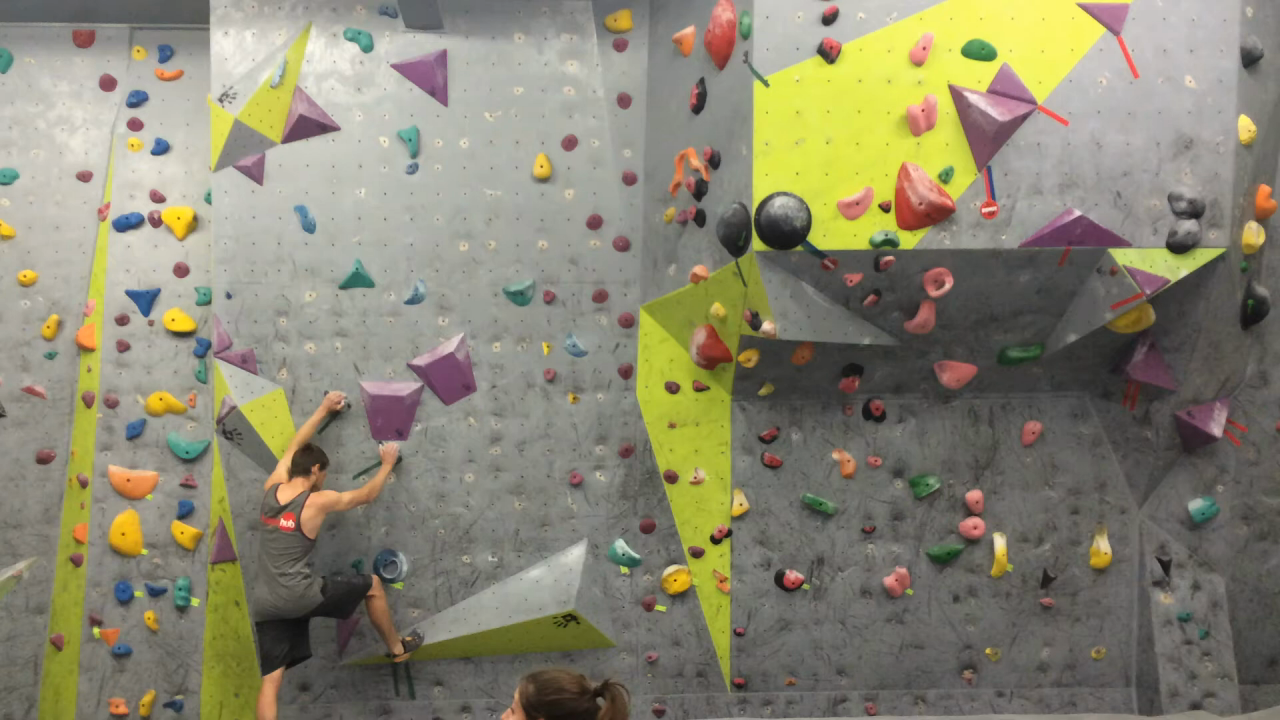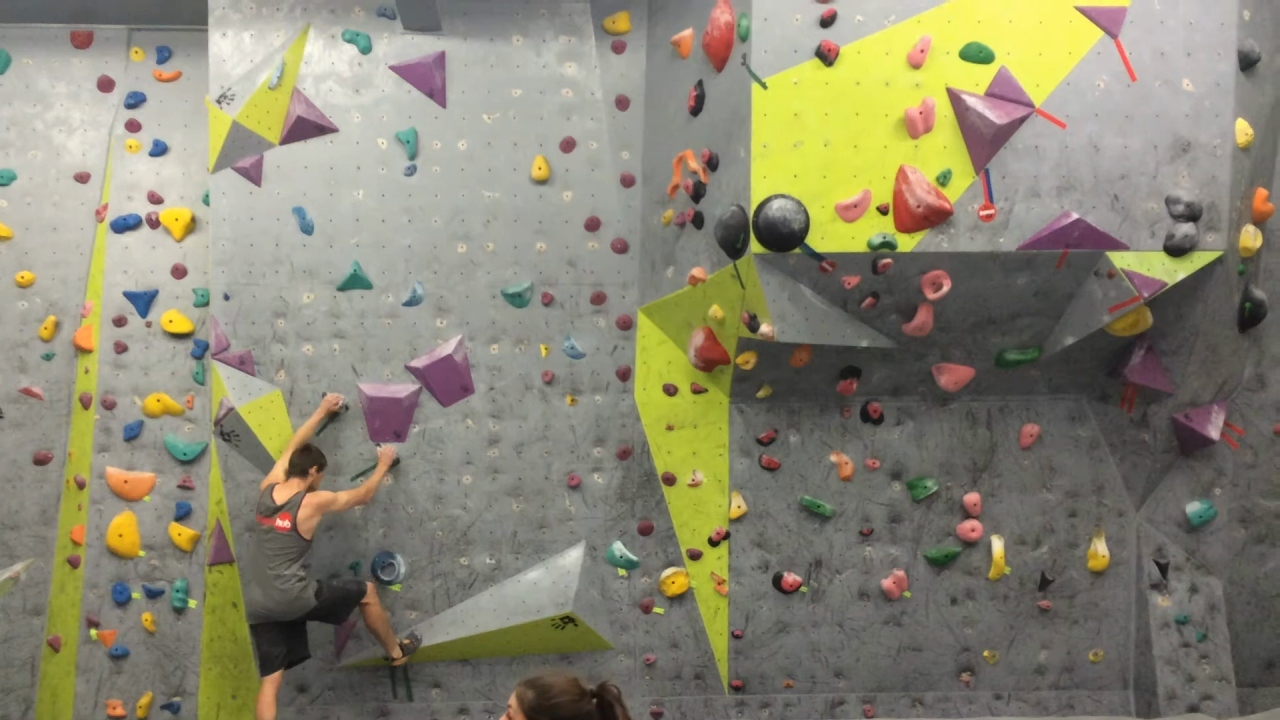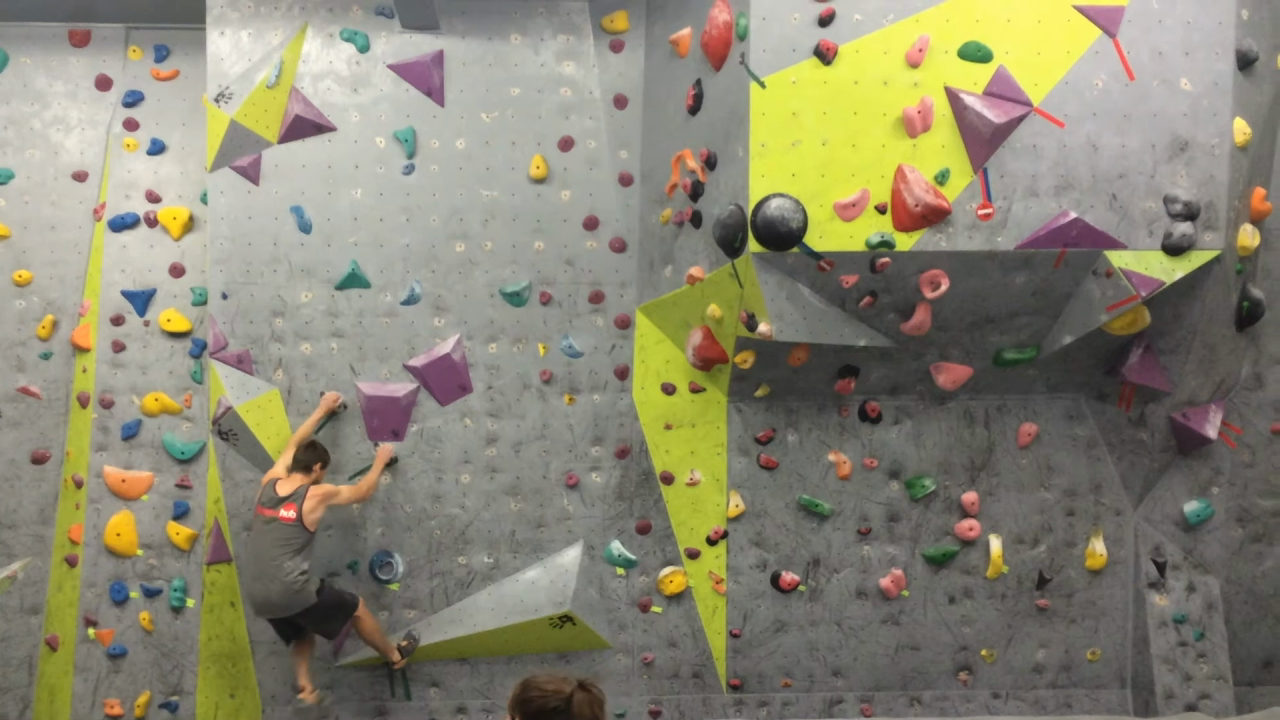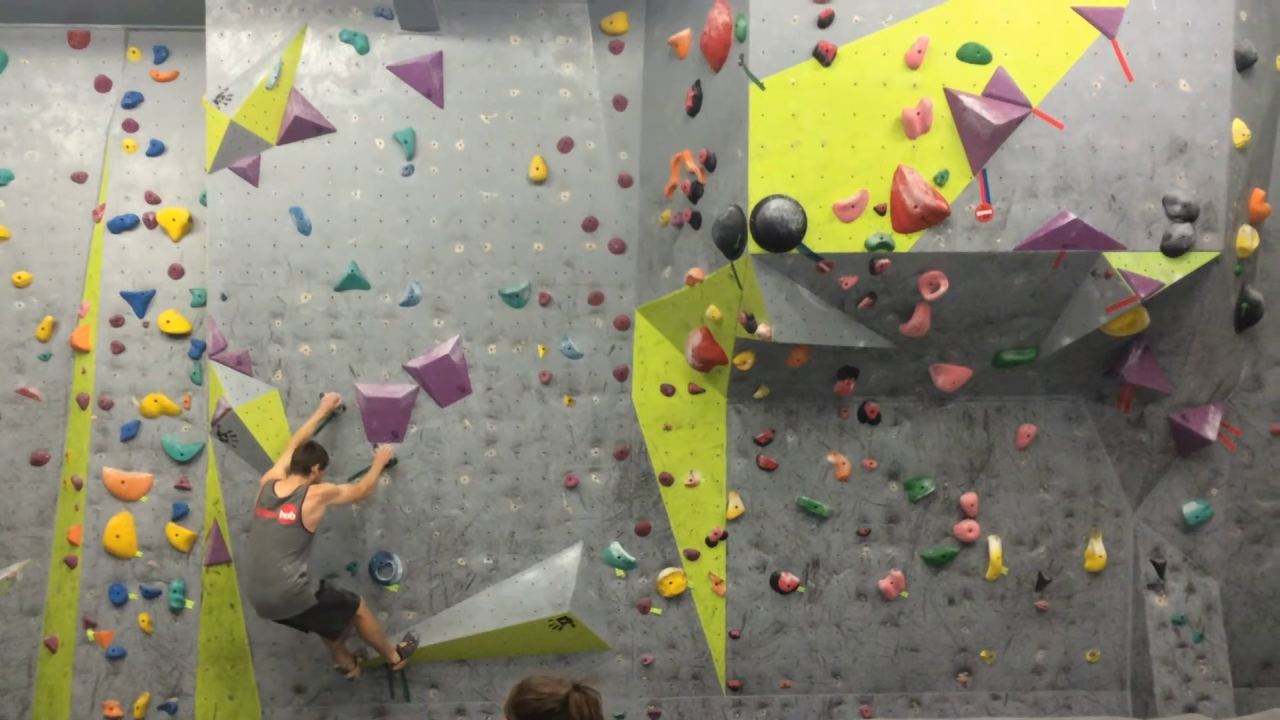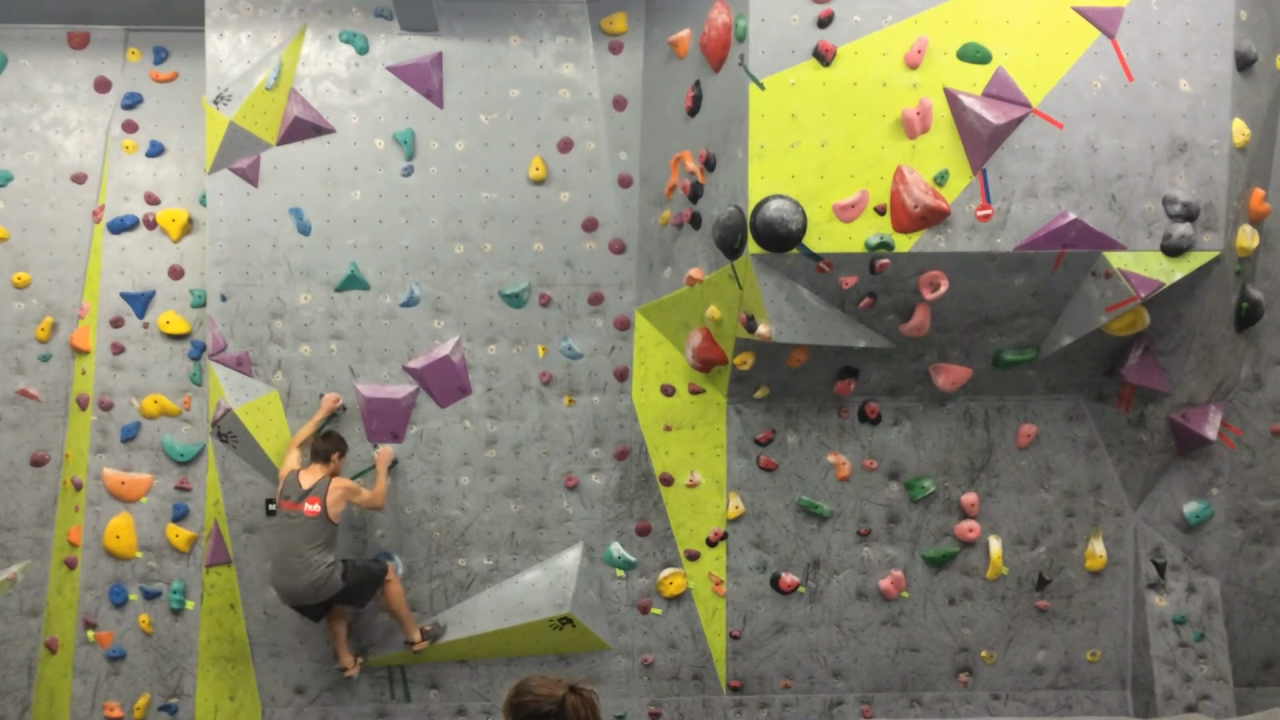
dt=0.4s
person 1, frame 1
left shoulder: (272, 488)
right shoulder: (318, 502)
left elbow: (295, 447)
right elbow: (366, 495)
left wrist: (323, 410)
right wrist: (387, 463)
left hip: (264, 603)
right hip: (299, 596)
left knee: (271, 679)
right knee: (372, 585)
right ankle: (397, 647)
person 1, frame 2
left shoulder: (268, 488)
right shoulder: (314, 503)
left elbow: (293, 448)
right elbow: (363, 495)
left wrist: (322, 412)
right wrist: (383, 464)
left hip: (257, 605)
right hip: (292, 598)
left knee: (270, 680)
right knee: (366, 592)
right ankle: (395, 651)
person 1, frame 3
left shoulder: (270, 482)
right shoulder: (318, 496)
left elbow: (293, 446)
right elbow: (362, 492)
left wrist: (321, 411)
right wrist: (380, 462)
left hip: (258, 597)
right hip: (290, 592)
left knee: (304, 626)
right knee: (356, 609)
left ankle: (304, 684)
right ankle: (394, 656)
person 1, frame 4
left shoulder: (267, 484)
right shoulder: (316, 495)
left elbow: (294, 447)
right elbow: (362, 491)
left wrist: (322, 412)
right wrist: (380, 462)
left hip: (259, 598)
right hip: (290, 595)
left knee: (325, 606)
right knee: (358, 607)
left ankle: (346, 663)
right ankle: (393, 656)
person 1, frame 5
left shoulder: (287, 475)
right shoulder: (339, 488)
left elbow: (295, 445)
right elbow: (378, 502)
left wrist: (323, 413)
right wrist: (382, 466)
left hip: (284, 587)
right hip: (316, 583)
left knee: (336, 601)
right knee: (388, 573)
left ankle: (347, 661)
right ankle: (415, 635)
